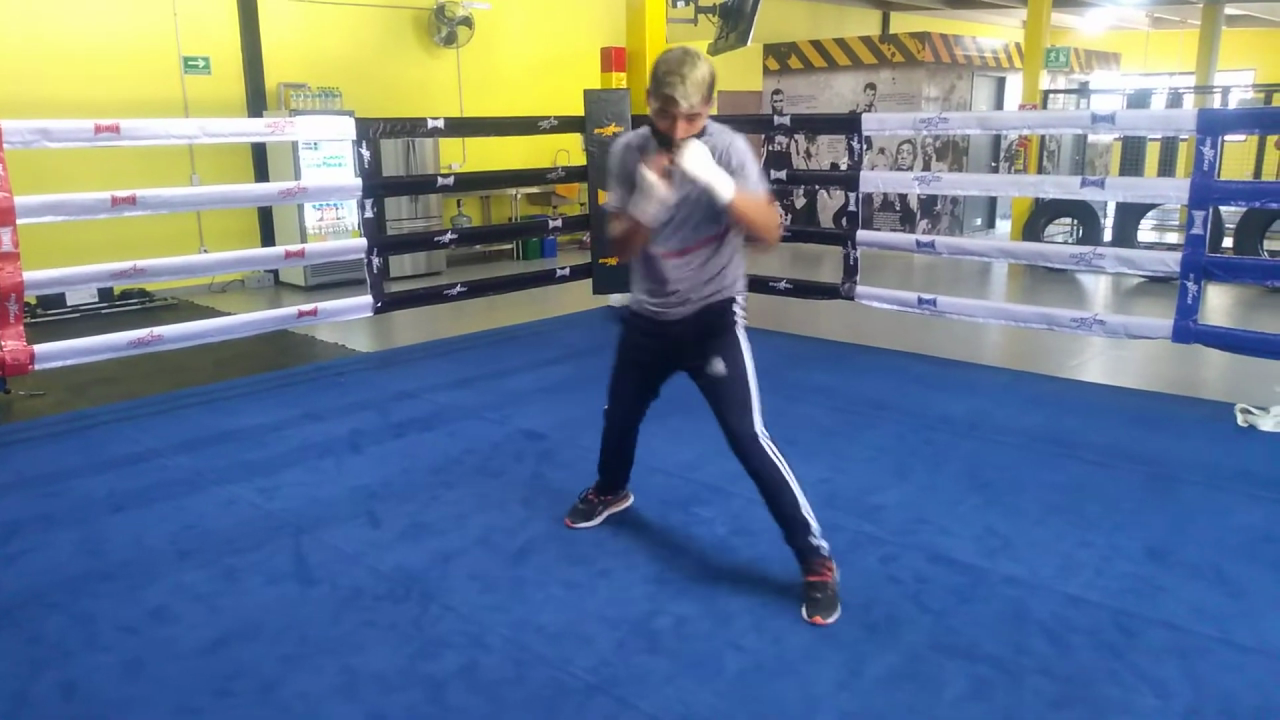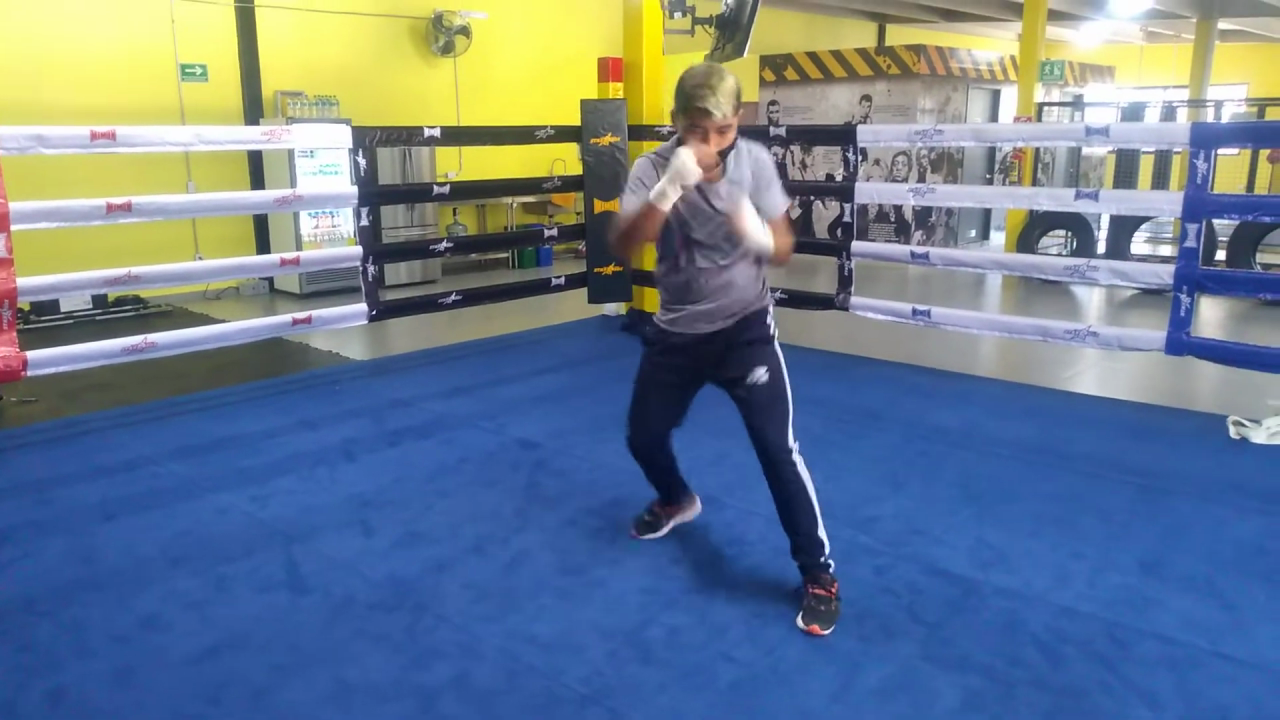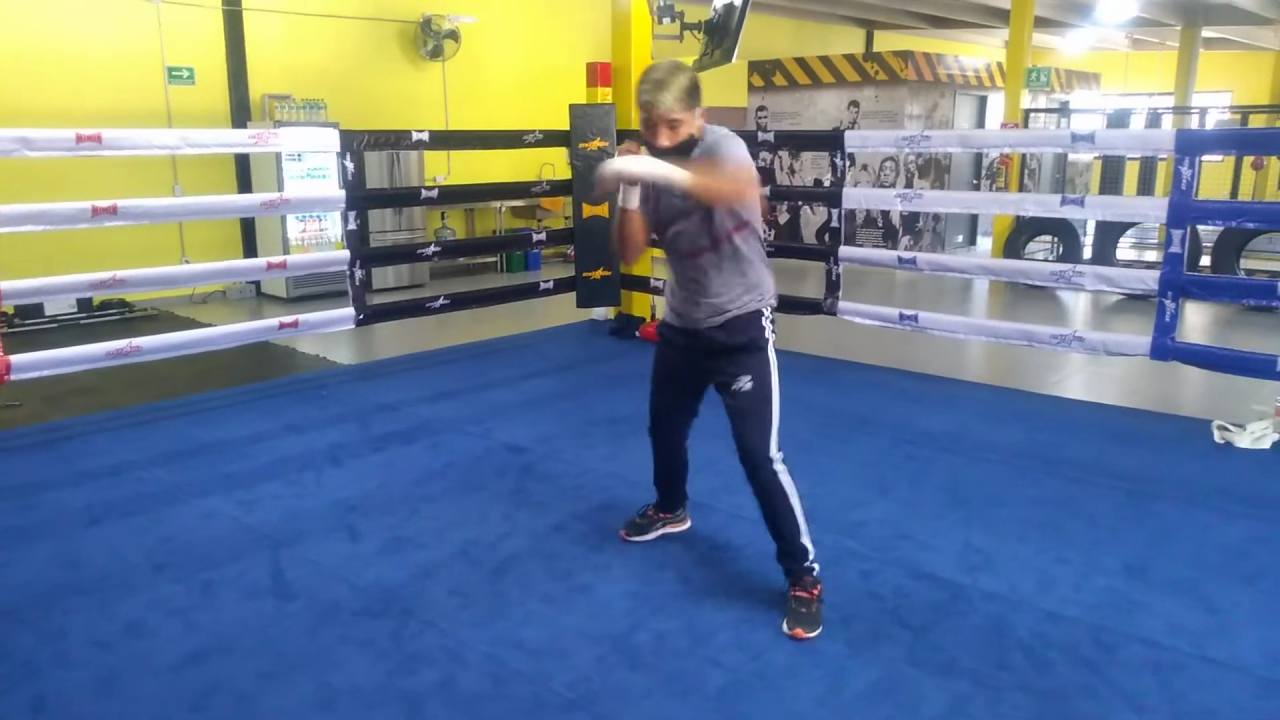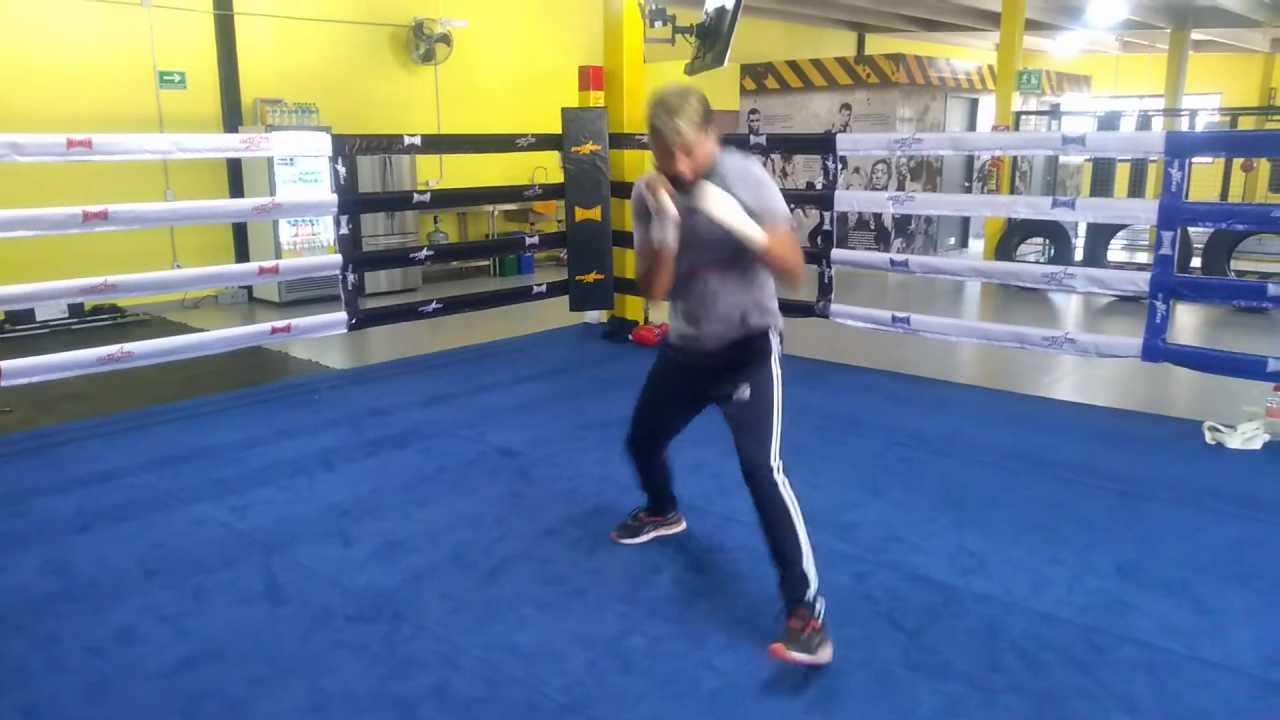
dt=0.2s
person 1, frame 1
left shoulder: (730, 148)
right shoulder: (627, 152)
left elbow: (769, 232)
right elbow: (619, 248)
left wrist: (713, 181)
right wrist: (649, 205)
left hip: (713, 315)
right hip: (649, 314)
left knee: (746, 435)
right knee: (620, 414)
left ankle: (816, 562)
right ankle: (611, 489)
person 1, frame 2
left shoulder: (754, 162)
right shoulder: (652, 167)
left elbow: (783, 247)
right elbow: (622, 246)
left wrist: (761, 239)
right wrist: (669, 189)
left hip: (744, 326)
right hip: (676, 333)
left knee: (777, 449)
right knee: (643, 435)
left ankle: (820, 575)
right ankle: (676, 499)
person 1, frame 3
left shoulder: (722, 143)
right shoulder: (644, 164)
left elbow: (741, 190)
right elbow: (629, 254)
left wrist: (666, 173)
right wrist: (631, 190)
left hip: (743, 323)
right hip: (684, 325)
left knee: (759, 453)
right knee: (665, 429)
left ankle: (804, 577)
right ankle: (671, 508)
person 1, frame 4
left shoulder: (744, 175)
right shoulder: (655, 191)
left elbow: (791, 266)
right elbow: (655, 290)
left wrist: (738, 223)
right wrist: (662, 225)
left hip: (749, 341)
right hip: (686, 345)
left knee: (761, 464)
right knee: (643, 439)
left ankle: (806, 610)
right ankle: (663, 511)
